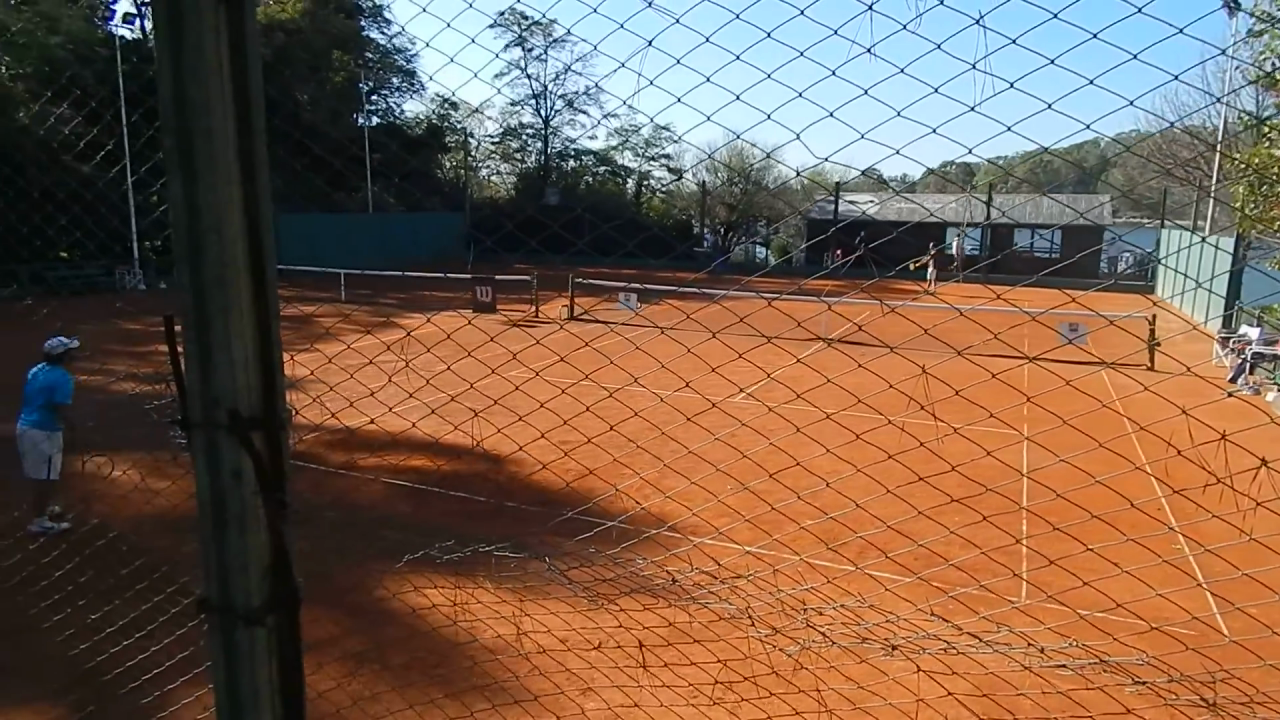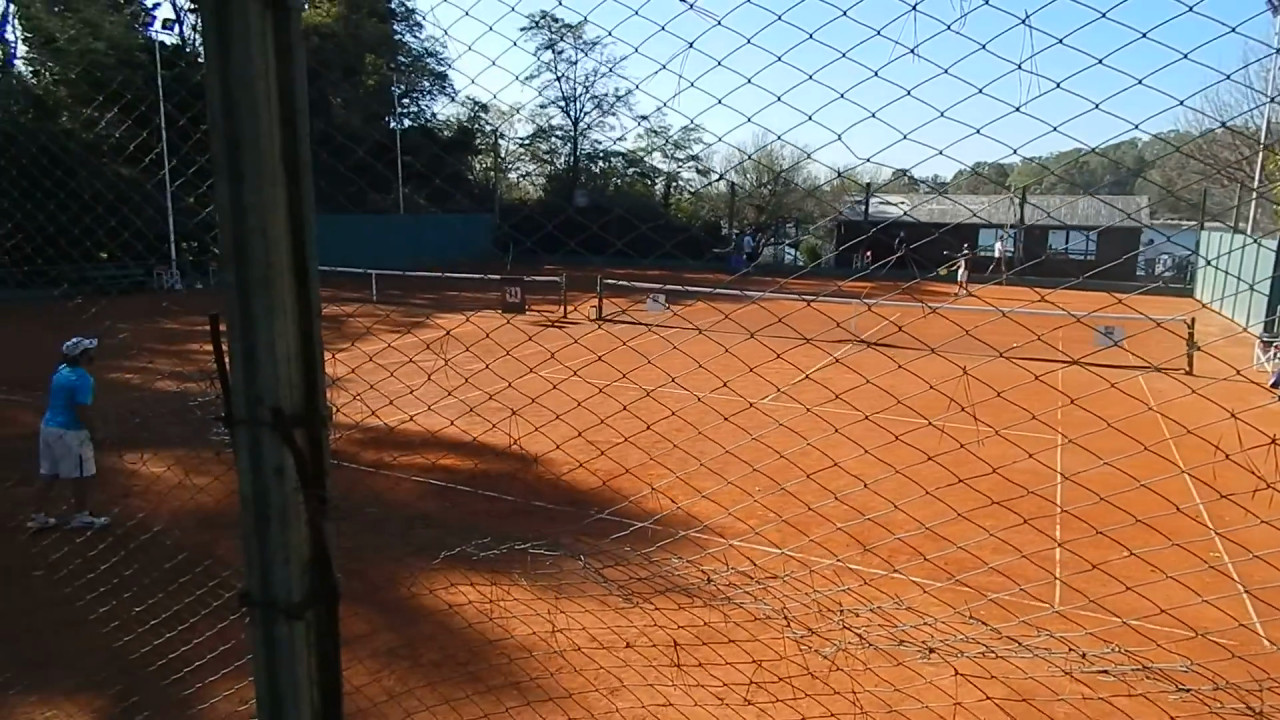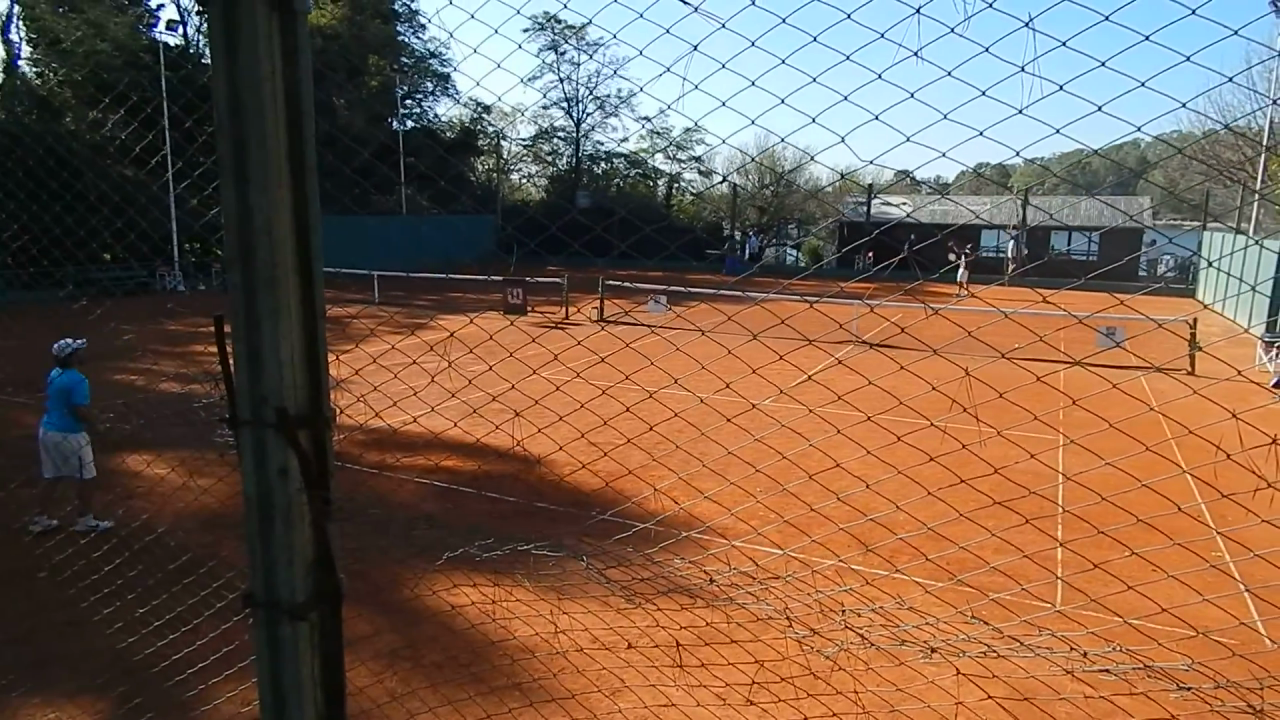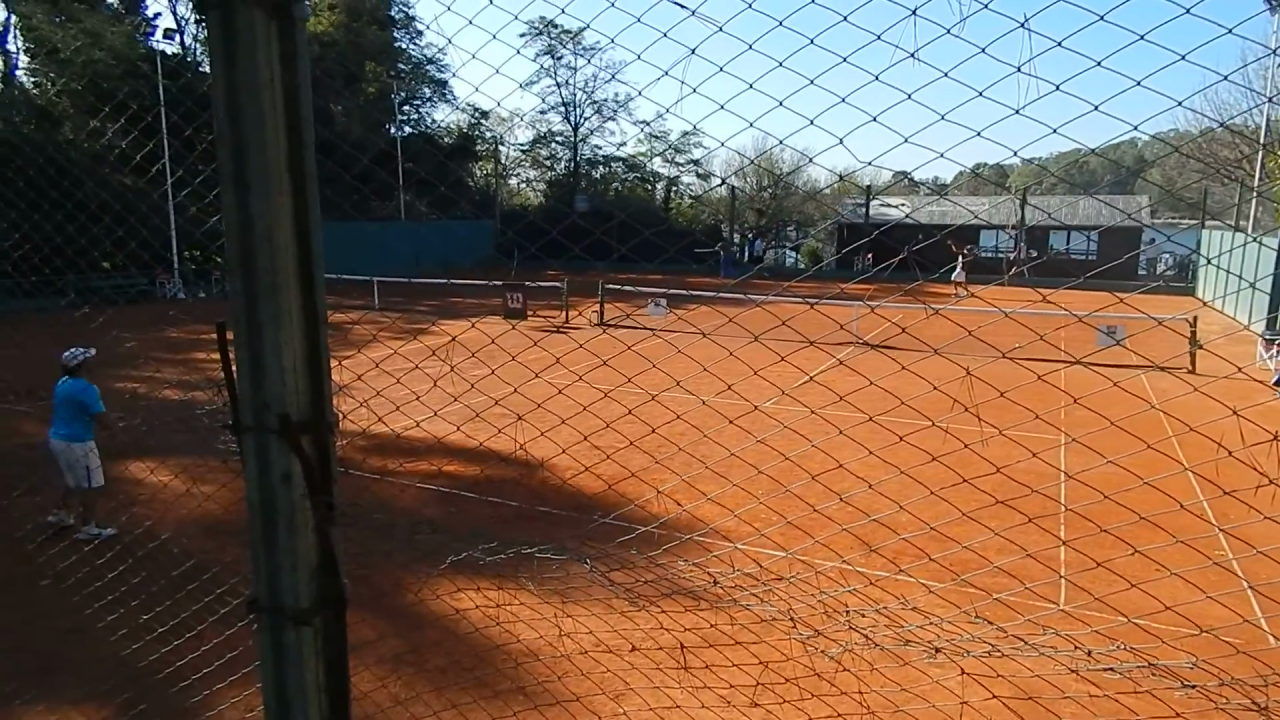
dt=0.3s
person 1, frame 1
left shoulder: (37, 370)
right shoulder: (63, 378)
left elbow: (27, 399)
right elbow: (62, 411)
right wrist: (71, 429)
left hip: (24, 426)
right hip: (44, 432)
left knee: (37, 474)
right knee: (46, 477)
left ankle: (42, 508)
right ankle: (40, 521)
person 1, frame 2
left shoulder: (62, 371)
right shoulder: (83, 379)
right elbow: (82, 412)
right wrist: (93, 431)
left hip: (49, 427)
right hip: (69, 432)
left knee: (50, 475)
right knee: (81, 475)
left ankle: (39, 516)
right ankle: (81, 516)
person 1, frame 3
left shoulder: (55, 374)
right shoulder: (78, 381)
right elbow: (82, 413)
left wrist: (87, 417)
right wrist: (94, 424)
left hip: (47, 431)
right hip: (69, 436)
left knee: (52, 477)
right knee: (85, 477)
left ankle: (41, 519)
right ankle: (85, 520)
person 1, frame 4
left shoulder: (62, 383)
right shoulder: (87, 389)
right elbow: (102, 420)
left wrist: (105, 418)
right wrist: (113, 424)
left hip: (57, 439)
right hip: (77, 444)
left knee: (73, 481)
right knee: (91, 486)
left ankle: (61, 514)
right ankle: (88, 528)
